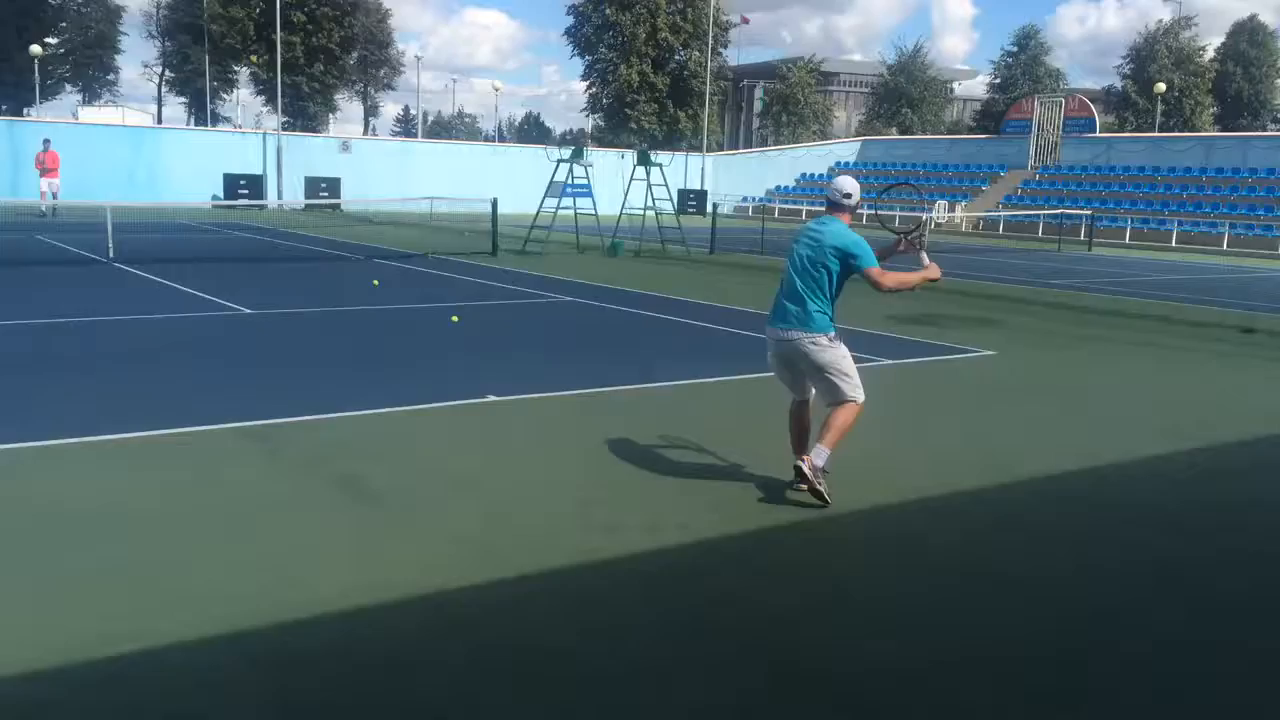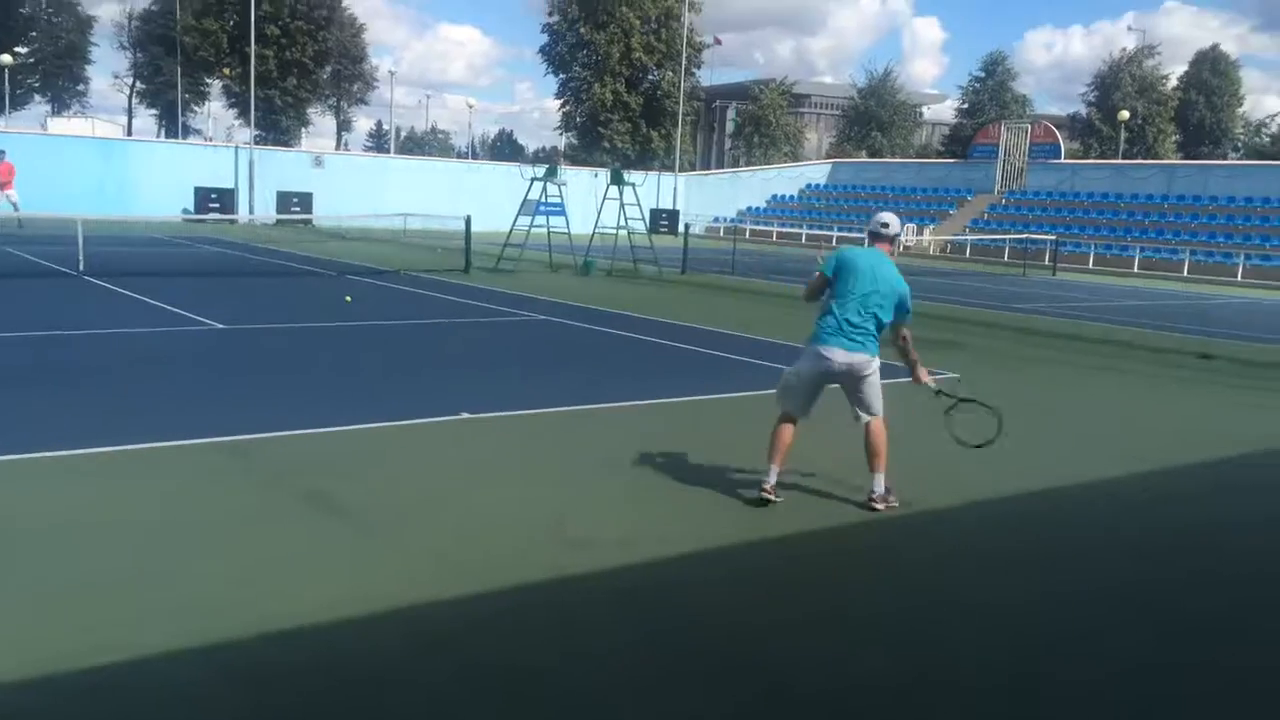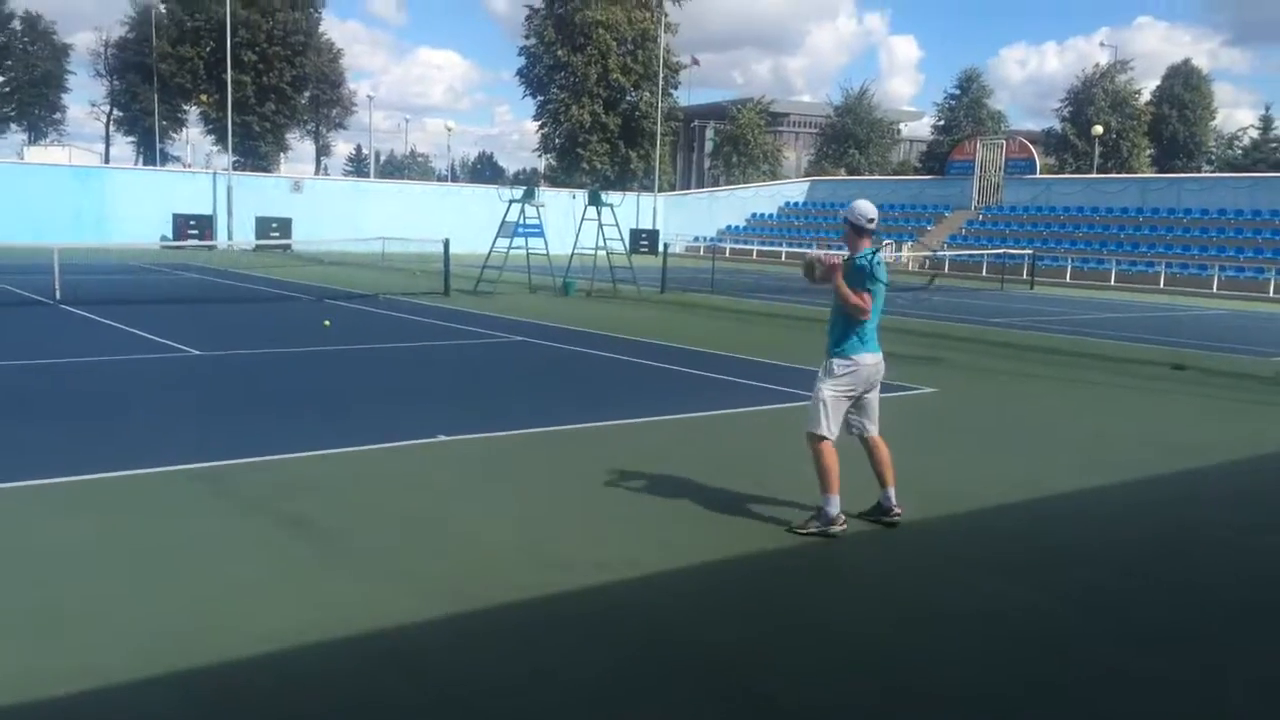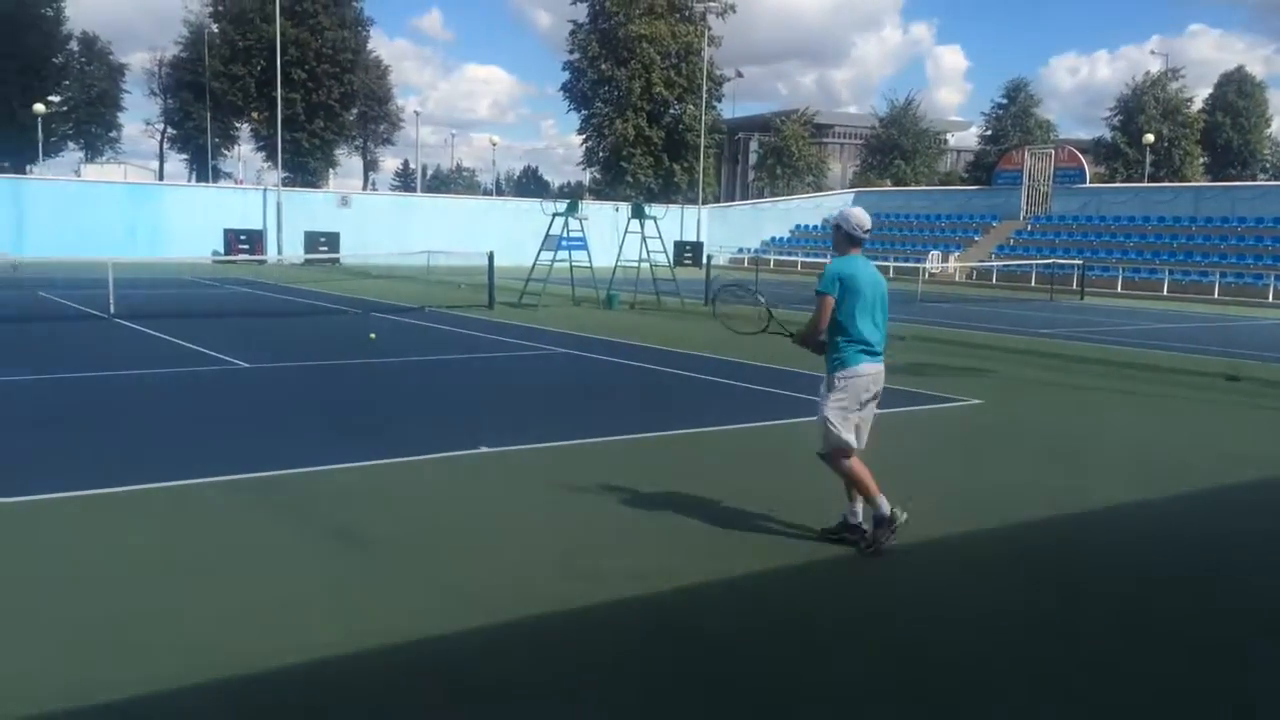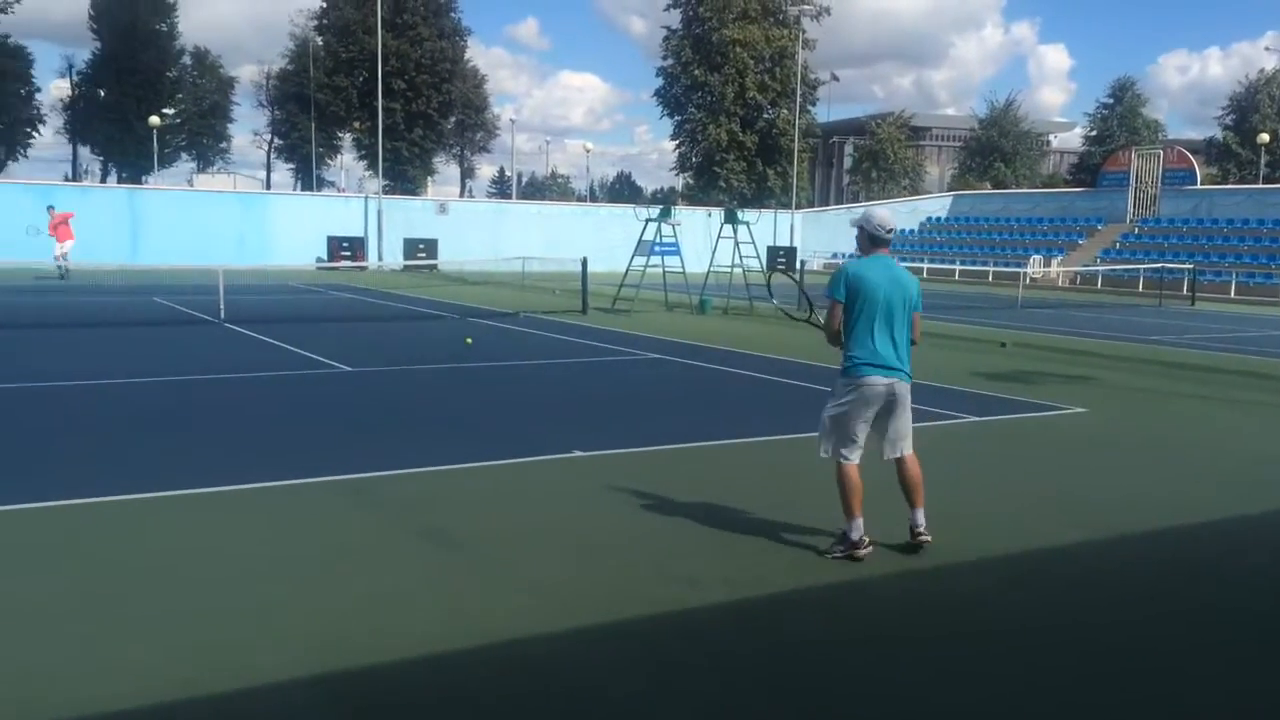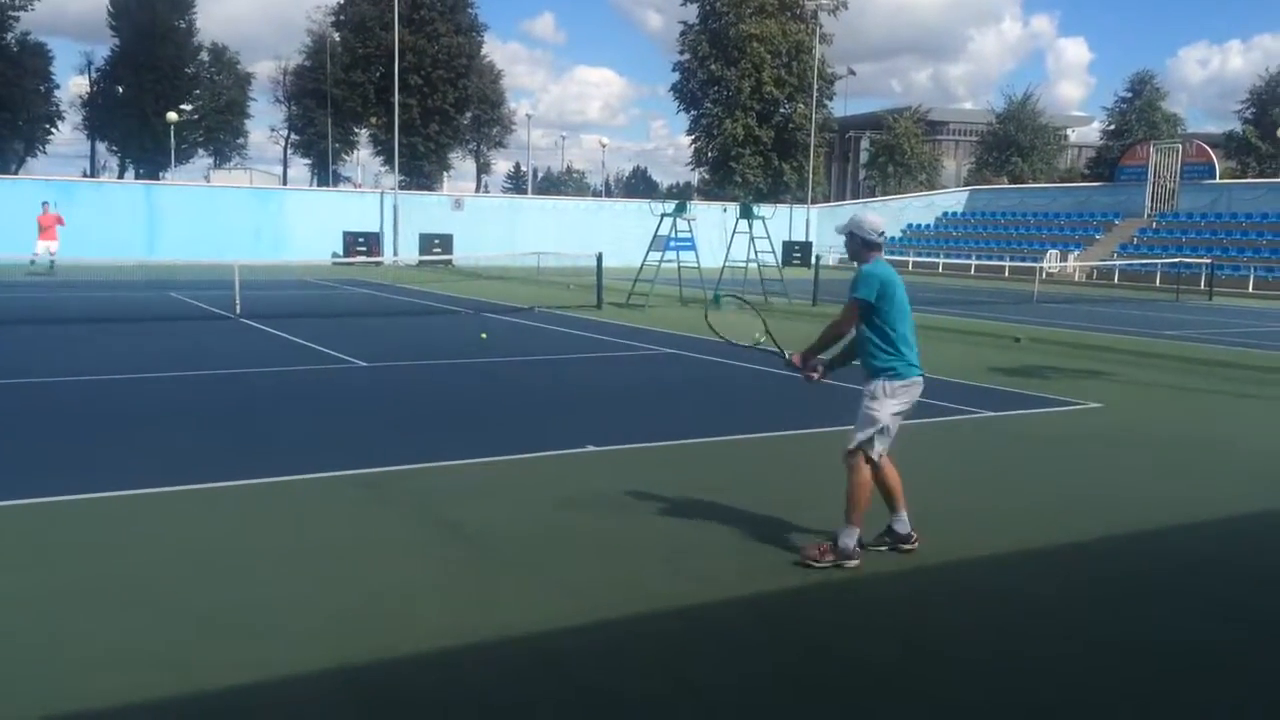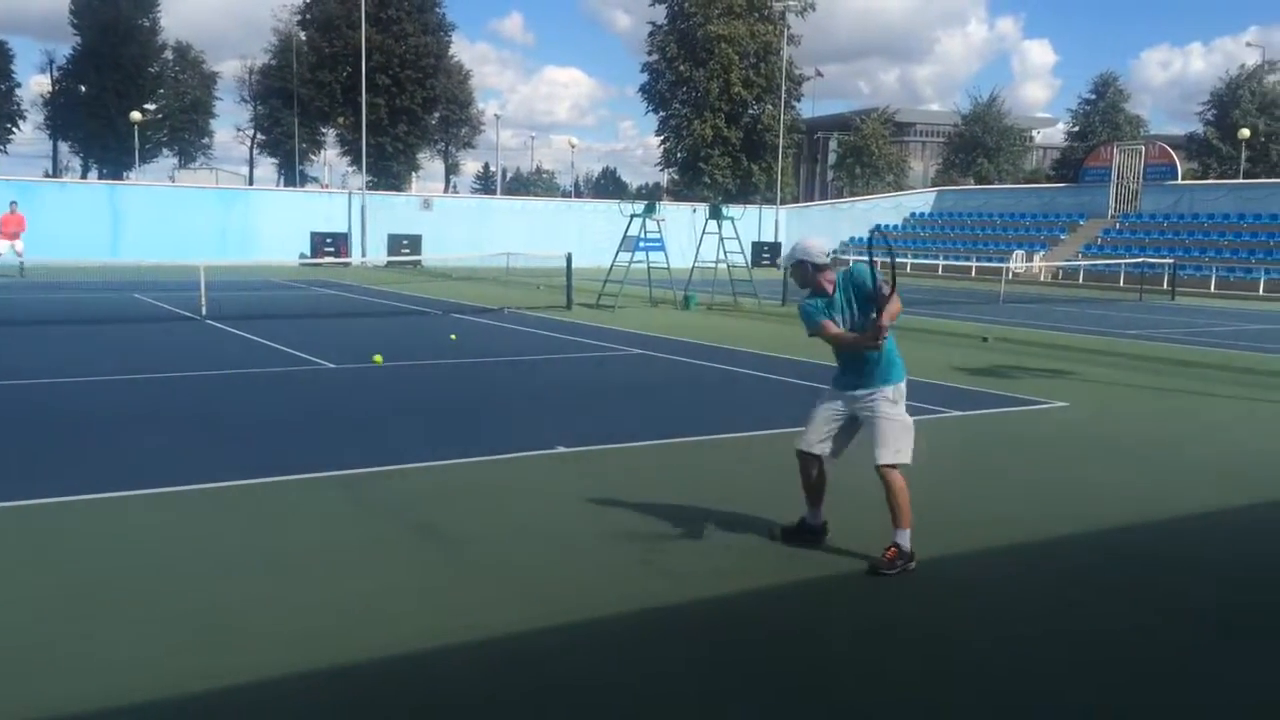
dt=0.5s
person 1, frame 1
left shoulder: (810, 229)
right shoulder: (849, 240)
right elbow: (882, 282)
left wrist: (890, 250)
right wrist: (925, 275)
left hip: (777, 331)
right hip: (812, 336)
left knee: (801, 398)
right knee: (850, 402)
left ankle: (801, 469)
right ankle: (813, 461)
person 1, frame 2
left shoulder: (845, 255)
right shoulder: (898, 285)
left elbow: (810, 294)
right elbow: (901, 336)
left wrist: (833, 295)
right wrist: (916, 368)
left hip: (823, 350)
right hip: (862, 359)
left knee: (789, 415)
right knee: (873, 420)
left ankle: (769, 483)
right ankle: (878, 491)
person 1, frame 3
left shoulder: (864, 262)
right shoulder: (872, 258)
left elbow: (861, 310)
left wrist: (836, 276)
right wrist: (830, 268)
left hip: (846, 361)
right hip: (869, 359)
left knee: (818, 436)
right knee: (870, 434)
left ankle: (831, 513)
right ankle: (889, 504)
person 1, frame 4
left shoulder: (836, 268)
right shoulder: (875, 274)
left elbow: (820, 323)
left wrist: (803, 338)
right wrist: (826, 342)
left hip: (848, 371)
right hip: (874, 367)
left knee: (838, 453)
right knee: (851, 448)
left ankle: (884, 513)
right ankle: (854, 522)
person 1, frame 5
left shoulder: (848, 271)
right shoulder: (909, 279)
left elbow: (834, 327)
right elbow: (914, 337)
left wrist: (838, 340)
left hip: (861, 376)
right hip: (899, 377)
left knee: (846, 456)
right knee: (903, 452)
left ankle: (856, 536)
right ankle: (918, 525)
person 1, frame 6
left shoulder: (869, 274)
right shoulder: (884, 275)
left elbow: (842, 326)
right elbow: (865, 336)
left wrist: (805, 355)
right wrist: (827, 366)
left hip: (890, 380)
right hip: (899, 377)
left knee: (859, 456)
right knee: (874, 452)
left ankle: (846, 546)
right ankle: (902, 530)
person 1, frame 7
left shoulder: (857, 276)
right shoulder: (809, 306)
left elbow: (893, 301)
right elbow: (837, 339)
left wrist: (882, 323)
right wrist: (864, 335)
left hip: (884, 387)
right hip: (843, 389)
left knee: (887, 466)
right knee: (808, 453)
left ankle: (903, 547)
right ankle: (813, 523)
